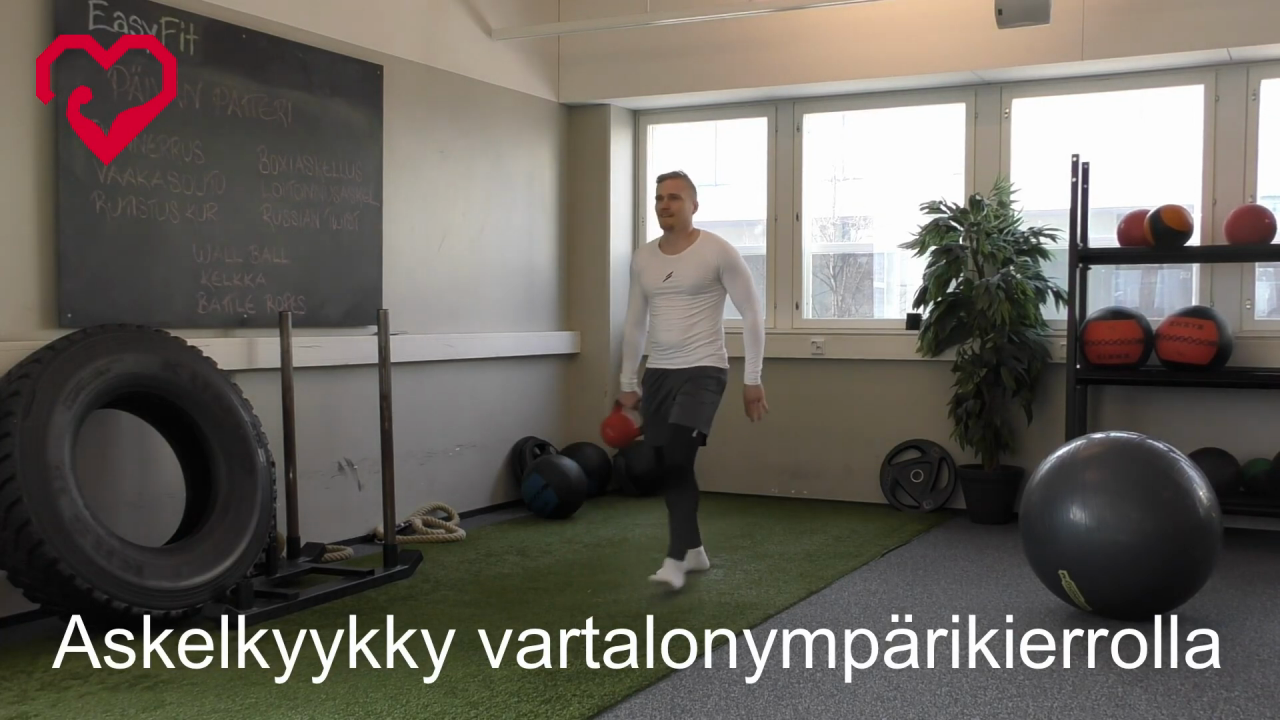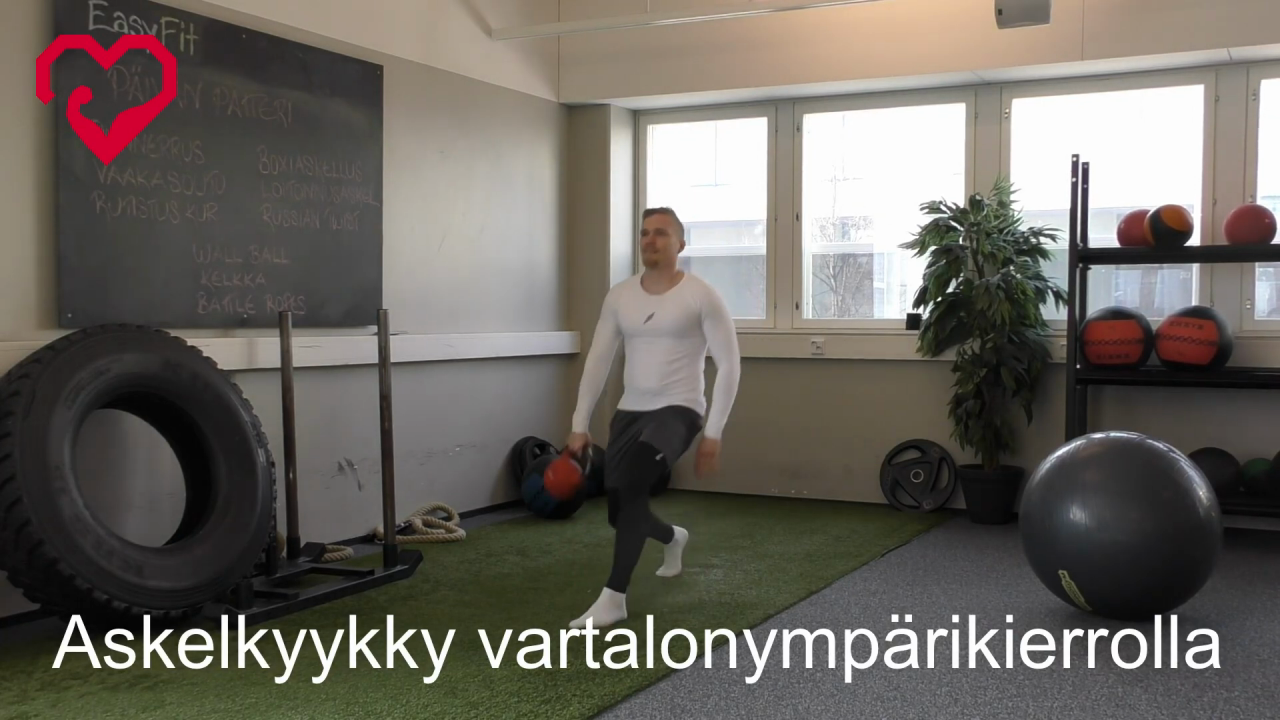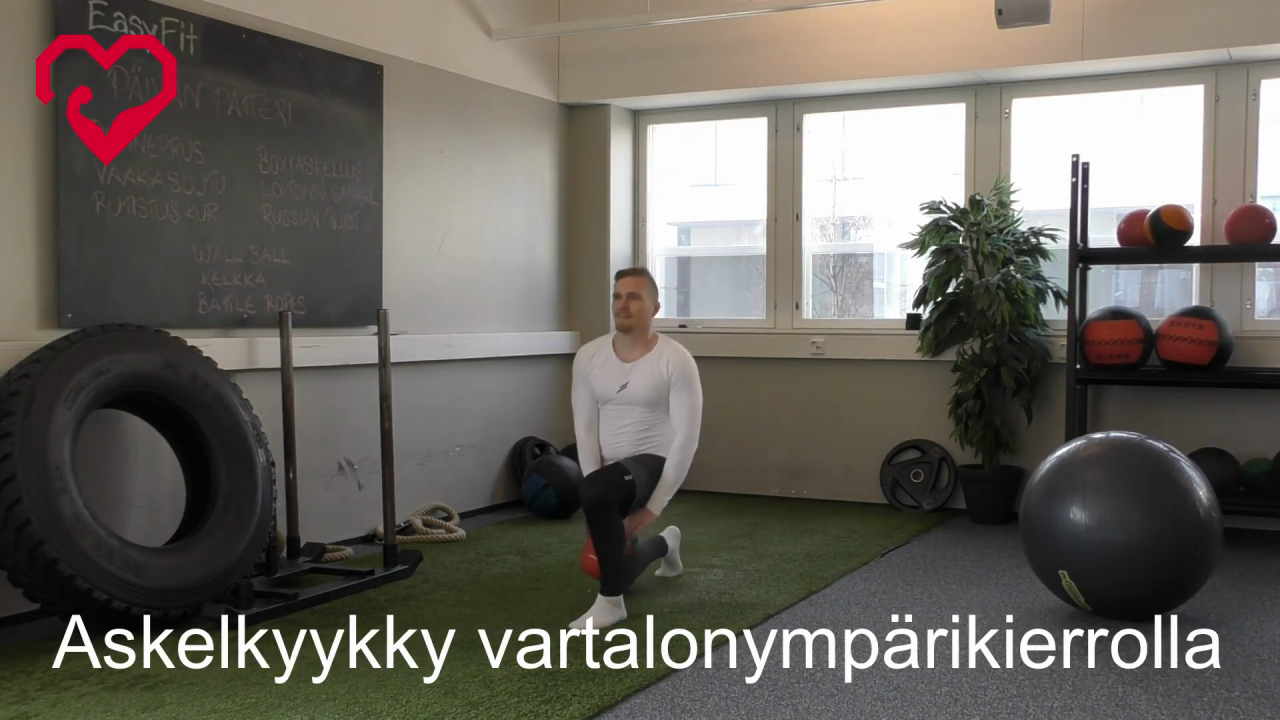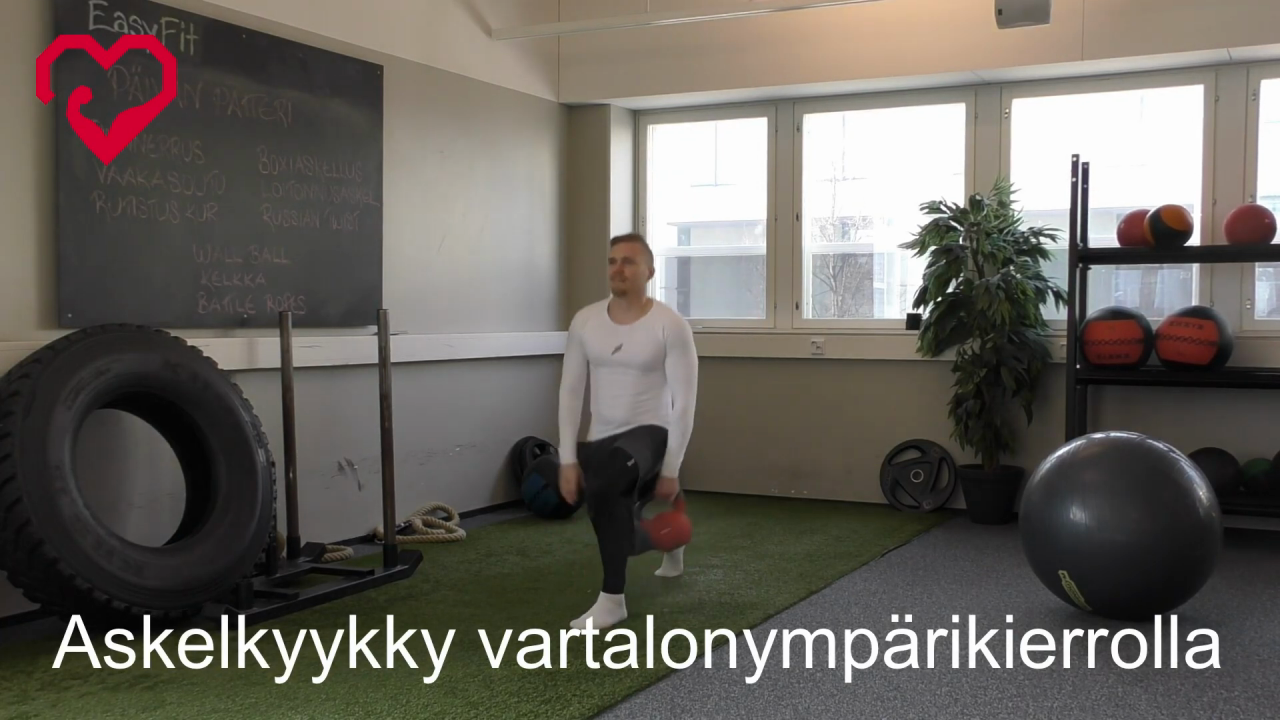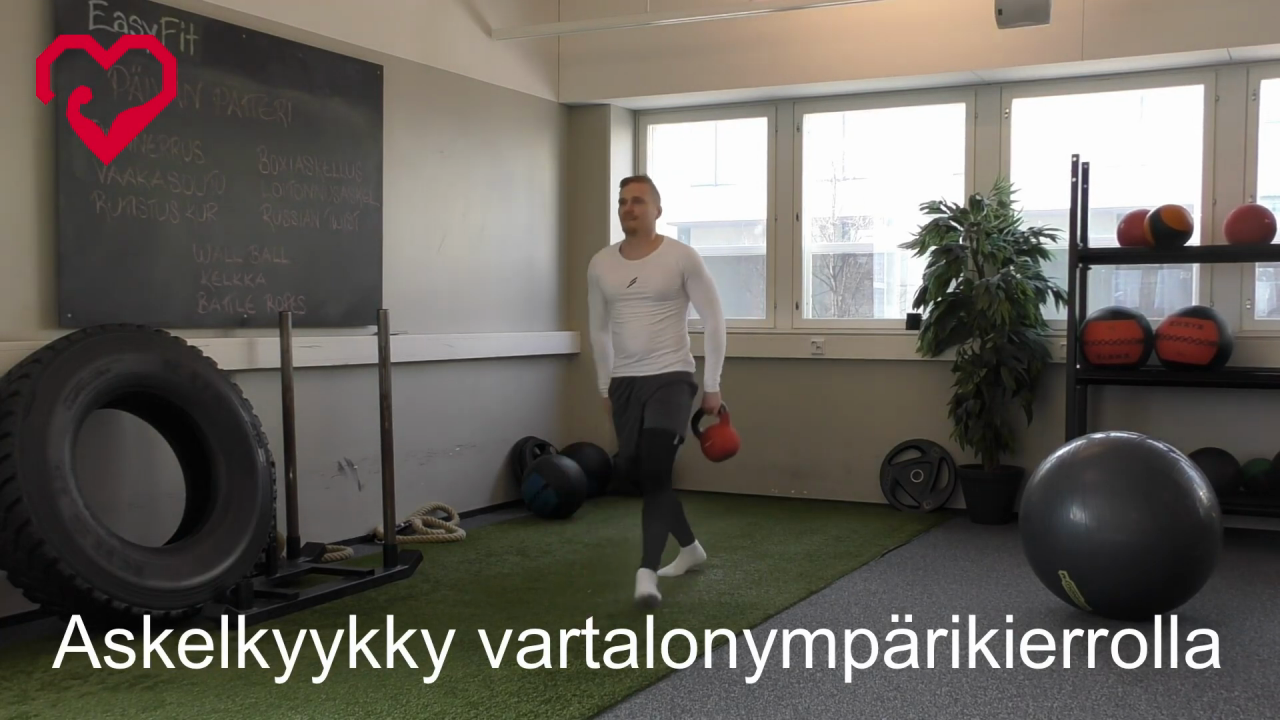
dt=0.4s
person 1, frame 1
left shoulder: (718, 251)
right shoulder: (643, 257)
left elbow: (752, 314)
right elbow: (635, 322)
left wrist: (753, 379)
right wrist: (628, 381)
left hip: (702, 371)
right hip: (657, 373)
left knee: (678, 465)
right knee: (667, 469)
left ankle: (674, 561)
right ankle: (693, 551)
person 1, frame 2
left shoulder: (701, 295)
right shoulder: (619, 295)
left elbow: (729, 366)
right elbow: (598, 360)
left wrist: (713, 433)
right wrist: (579, 425)
left hip: (679, 412)
right hip: (631, 411)
left knee: (631, 482)
right knee: (623, 510)
left ankle: (613, 598)
right ankle: (673, 537)
person 1, frame 3
left shoulder: (676, 360)
right shoulder: (588, 357)
left elbow: (686, 439)
right elbow: (585, 429)
left wrist: (654, 506)
right wrist: (602, 499)
left hip: (653, 464)
right hip: (606, 469)
left knee: (595, 493)
left ankle: (610, 602)
right ankle: (665, 543)
person 1, frame 4
left shoulder: (669, 324)
right shoulder: (584, 321)
left elbow: (685, 399)
right elbow: (570, 391)
left wrist: (671, 468)
right wrist: (568, 458)
left hip: (648, 431)
right hip: (601, 438)
left knee: (602, 486)
right knee: (619, 537)
left ankle: (611, 600)
right ankle: (671, 545)
person 1, frame 5
left shoulder: (681, 257)
right shoulder: (601, 264)
left elbow: (714, 321)
right elbow: (598, 330)
left wrist: (711, 386)
right wrist: (605, 386)
left hip: (670, 378)
right hip: (625, 382)
left knee: (654, 470)
right knee: (646, 474)
left ankle: (648, 572)
right ankle: (690, 546)
